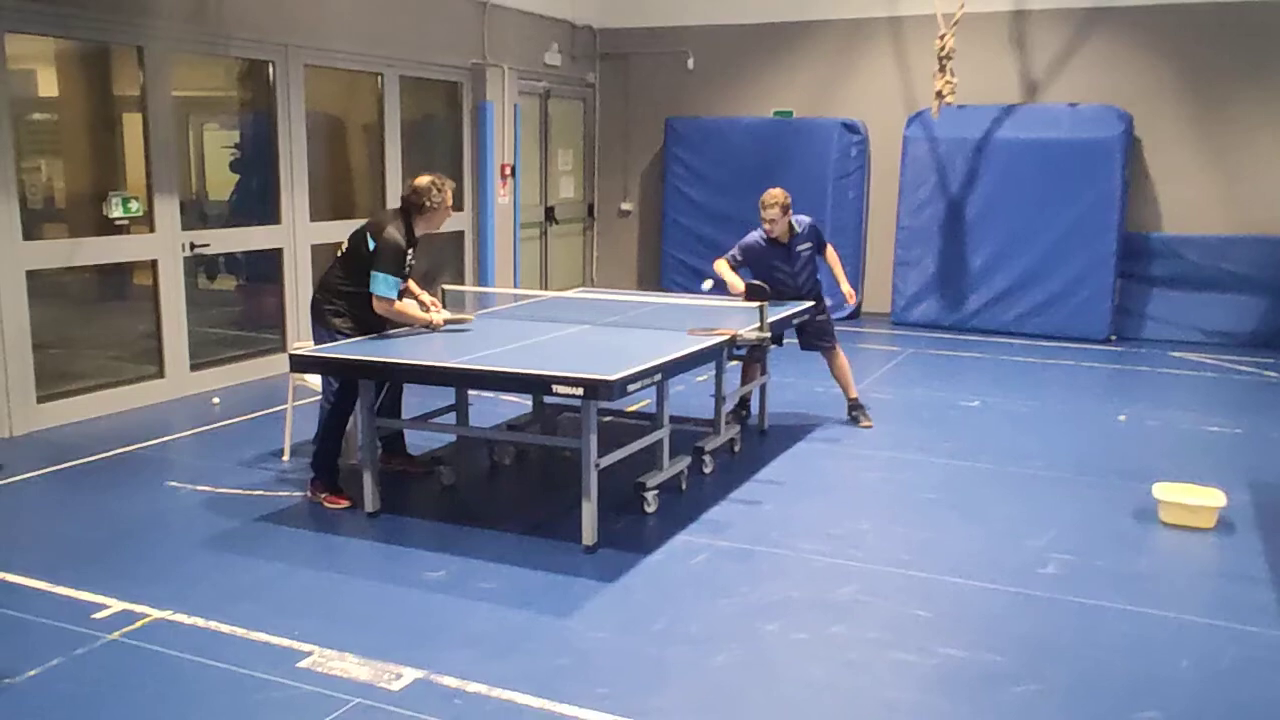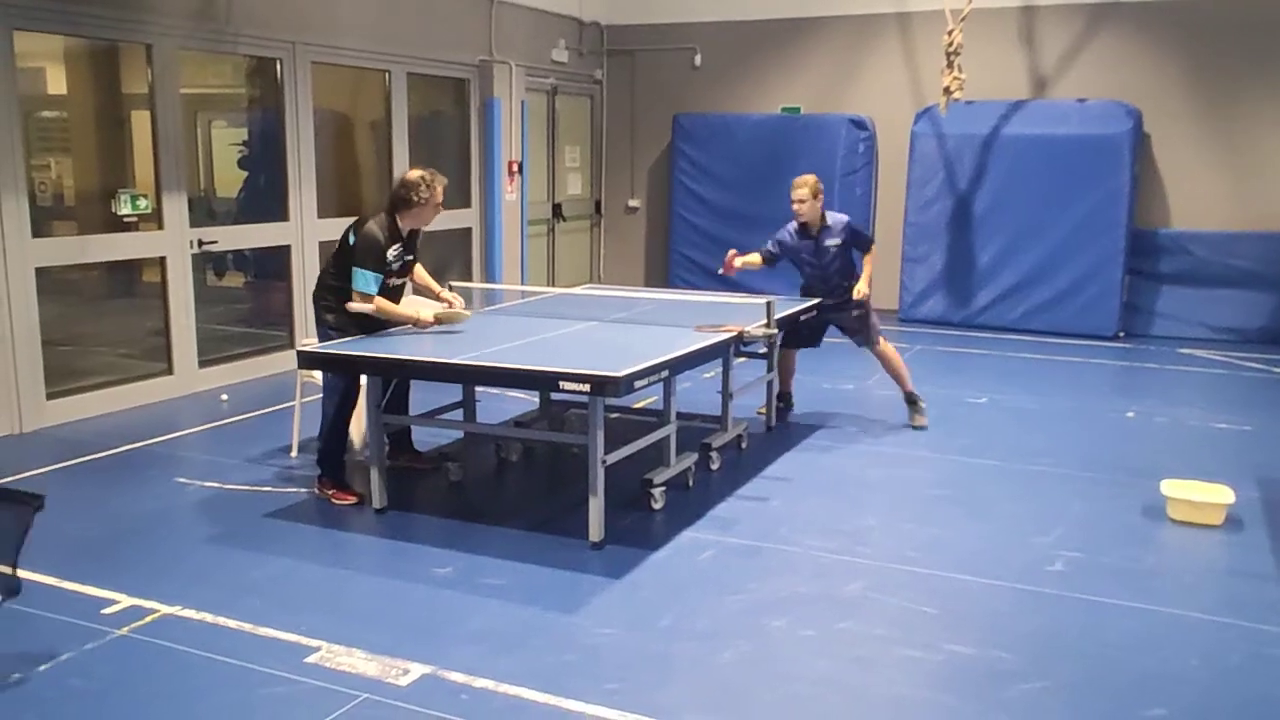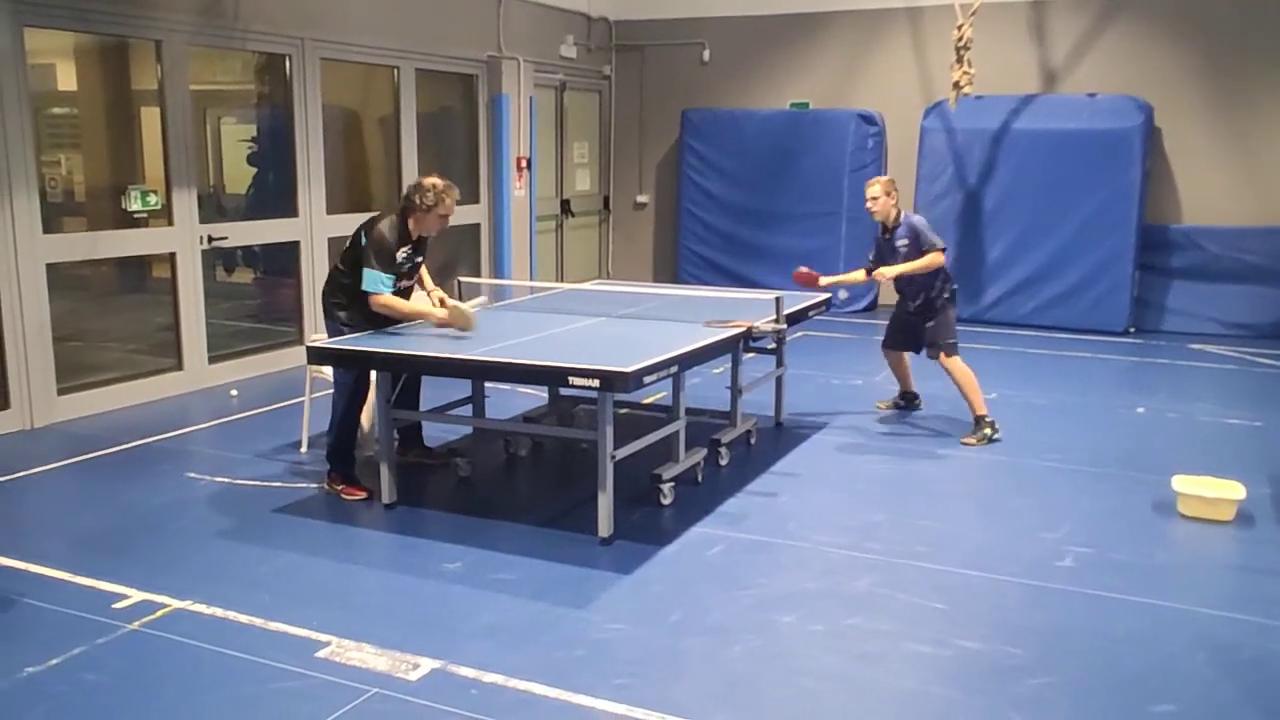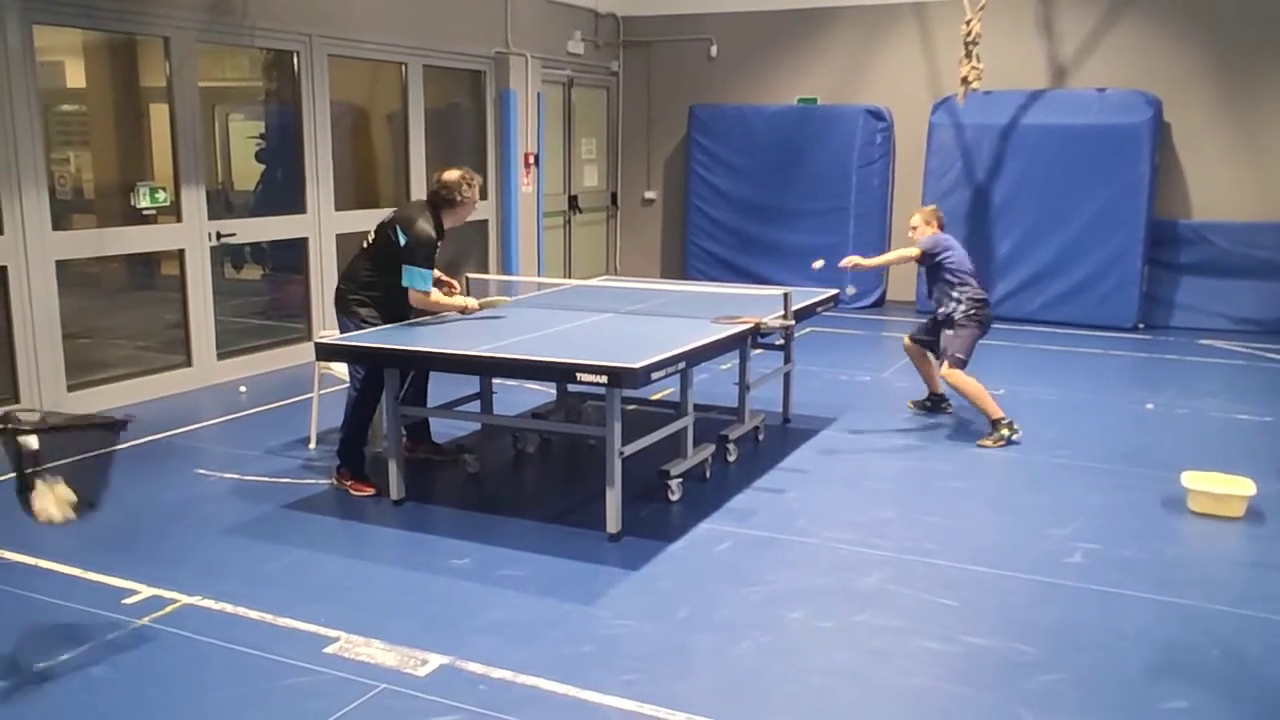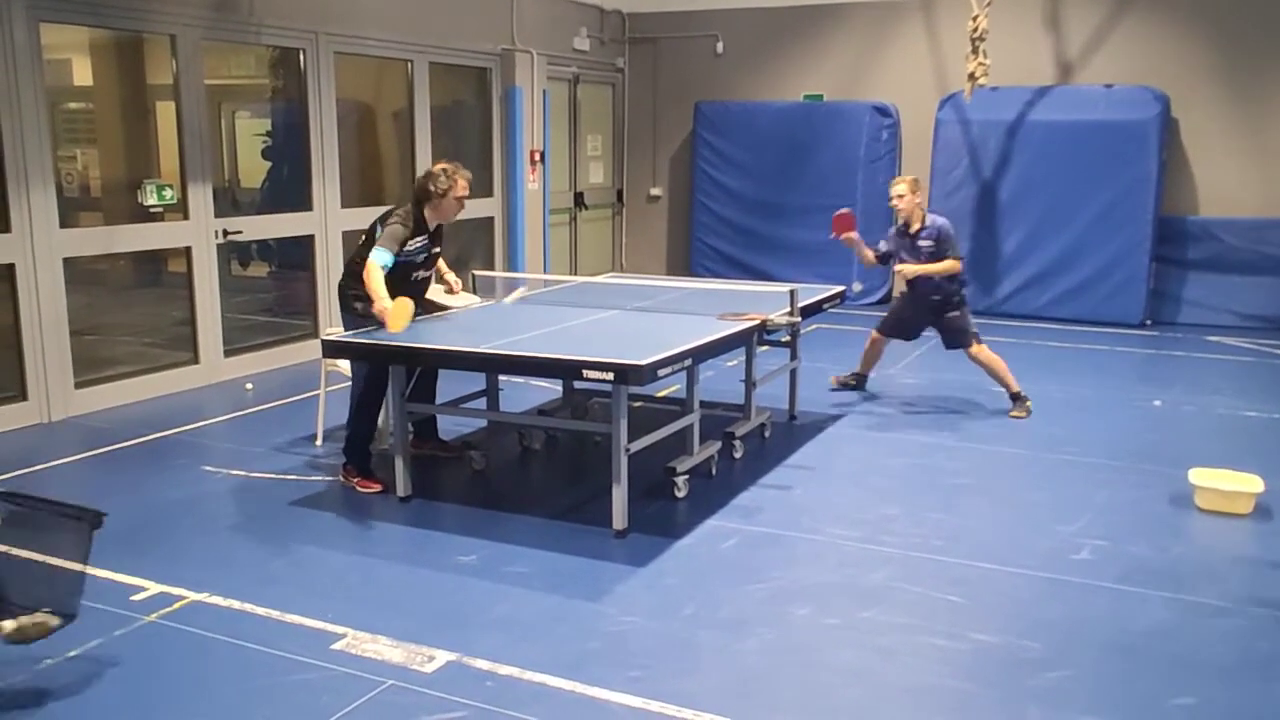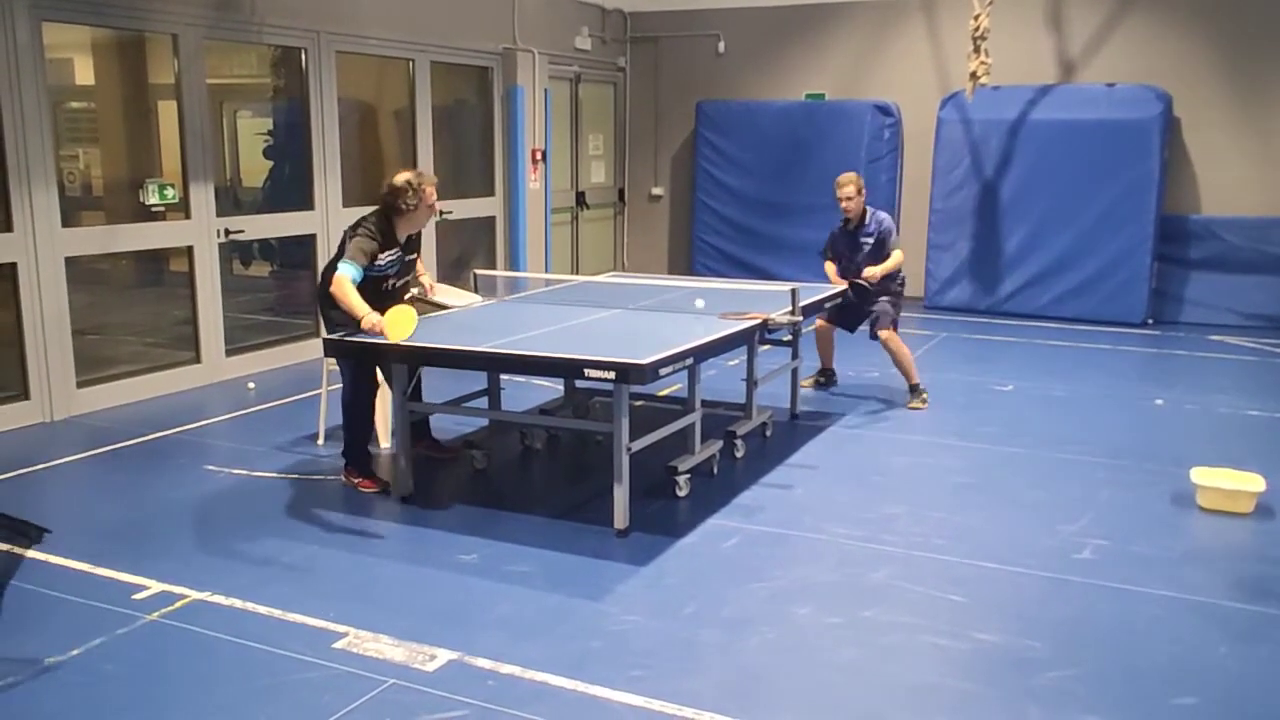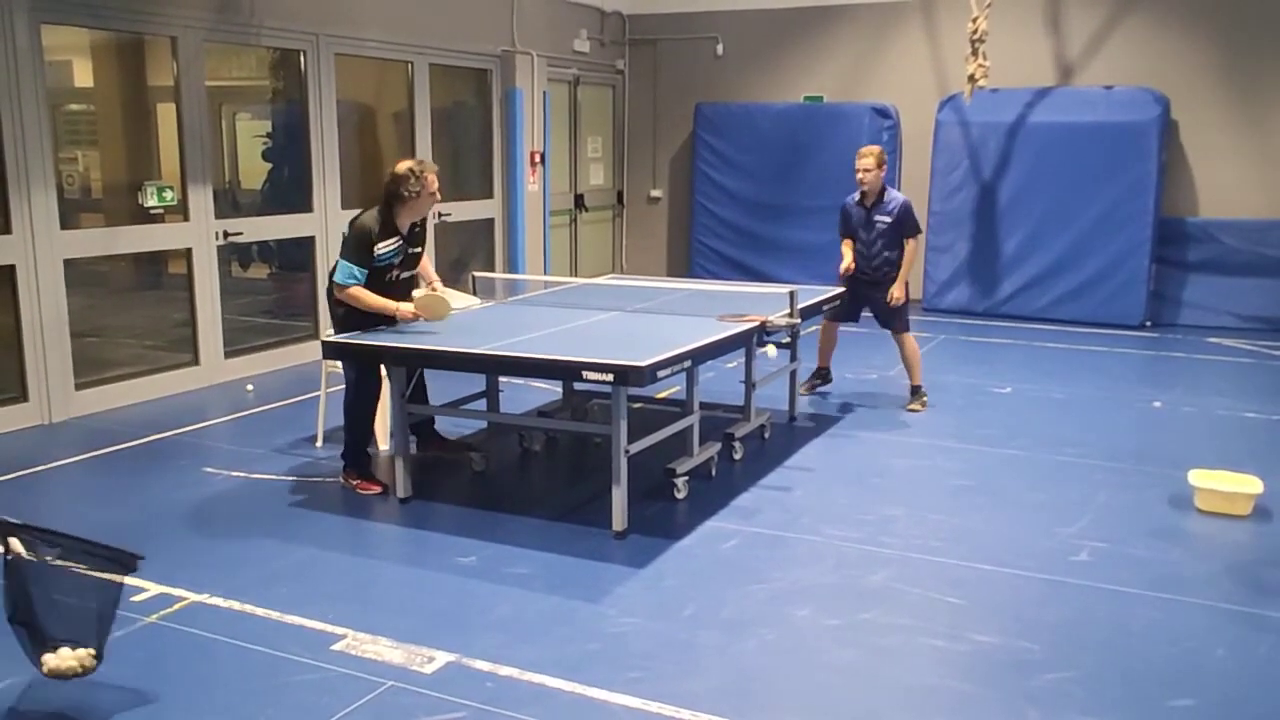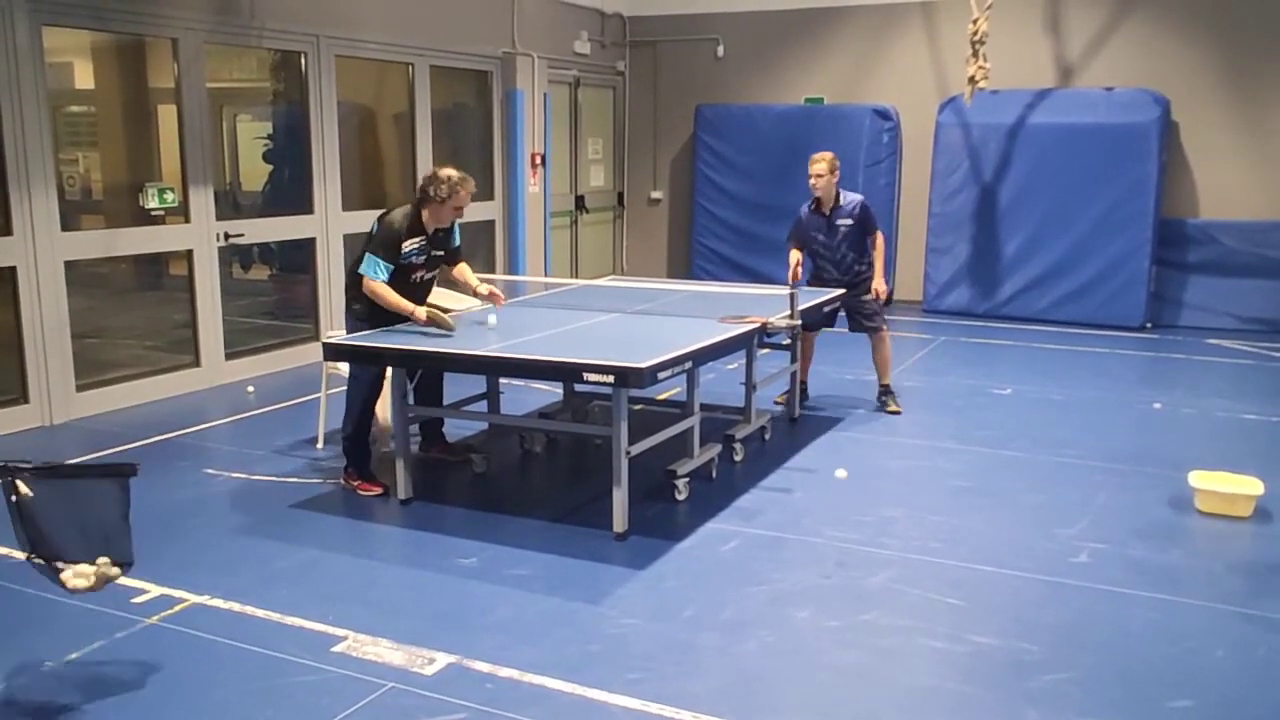
dt=0.5s
person 1, frame 1
left shoulder: (403, 226)
right shoulder: (392, 238)
right elbow: (384, 304)
left wrist: (418, 294)
right wrist: (427, 320)
left hip: (365, 317)
right hip: (338, 317)
left knee: (389, 379)
right knee: (342, 394)
left ankle: (393, 451)
right ankle: (323, 481)
person 1, frame 2
left shoulder: (410, 228)
right shoulder: (373, 235)
left elbow: (409, 267)
right elbow: (359, 299)
left wrist: (439, 292)
right wrist: (412, 318)
left hip: (376, 315)
right hip: (340, 315)
left knee: (396, 376)
right knee: (343, 392)
left ankle: (400, 448)
right ankle: (330, 477)
person 1, frame 3
left shoulder: (422, 231)
right shoulder: (383, 235)
right elbow: (379, 301)
left wrist: (431, 290)
right wrist: (427, 314)
left hip: (388, 310)
right hip: (349, 310)
left knee: (407, 371)
right knee: (353, 386)
left ankle: (410, 443)
right ankle: (339, 472)
person 1, frame 4
left shoulder: (426, 215)
right shoulder: (423, 233)
right elbow: (418, 297)
left wrist: (437, 277)
right wrist: (458, 304)
left hip: (390, 303)
right hip: (362, 305)
left knee: (414, 367)
right knee: (369, 383)
left ankle: (418, 440)
right ankle: (348, 468)
person 1, frame 5
left shoulder: (434, 222)
right shoulder: (400, 225)
right elbow: (372, 268)
left wrist: (445, 273)
right wrist: (382, 301)
right hip: (367, 303)
left knee: (425, 365)
right knee: (372, 379)
left ankle: (425, 436)
right ankle: (354, 465)
person 1, frame 6
left shoulder: (411, 228)
right shoulder: (368, 236)
right elbow: (339, 284)
left wrist: (421, 274)
right wrist: (366, 316)
left hip: (386, 309)
right hip: (347, 312)
right knee: (362, 383)
left ankle: (420, 436)
right ankle: (356, 466)
person 1, frame 7
left shoulder: (418, 222)
right shoulder: (367, 228)
right elbow: (343, 288)
left wrist: (433, 280)
right wrist: (393, 308)
left hip: (397, 310)
right hip: (357, 314)
left knee: (413, 371)
right knee: (365, 384)
left ankle: (426, 436)
right ankle: (355, 467)
person 1, frame 8
left shoulder: (447, 227)
right shoulder: (395, 226)
left elbow: (455, 262)
right elbow: (371, 284)
left wrist: (478, 287)
right wrist: (413, 311)
left hip: (411, 308)
right hip: (369, 309)
left knee: (429, 368)
right knee: (367, 382)
left ankle: (432, 439)
right ankle: (355, 468)
person 2, frame 1
left shoulder: (807, 226)
right shoulder: (754, 243)
left elbow: (826, 249)
right elbow: (721, 263)
left wrist: (843, 282)
right wrist: (730, 277)
left hip: (809, 300)
left knee: (832, 350)
right knee: (754, 351)
left ankle: (854, 405)
right ankle: (743, 405)
person 2, frame 2
left shoulder: (843, 225)
right shoulder: (788, 235)
left elbow: (869, 249)
right elbow: (764, 258)
left wrist: (864, 282)
right wrist: (740, 262)
left hip: (848, 299)
right hip: (814, 300)
left knee: (878, 344)
right knee: (788, 347)
left ankle: (913, 400)
right ankle: (784, 399)
person 2, frame 3
left shoulder: (914, 225)
right shoulder: (882, 238)
left elbow: (938, 258)
right elbow: (868, 273)
left wrist: (897, 270)
right wrist: (831, 280)
left hip: (936, 301)
right hip: (909, 303)
left knee: (947, 358)
right knee: (891, 349)
left ankle: (984, 422)
right ankle: (909, 397)
person 2, frame 4
left shoulder: (940, 241)
right shoulder: (934, 251)
left elbow: (910, 253)
left wrist: (867, 262)
left hip: (966, 316)
right hip: (948, 315)
left knee: (950, 372)
right knee: (912, 343)
left ankle: (1003, 425)
right ankle: (937, 398)
person 2, frame 5
left shoulder: (940, 226)
right shoulder: (897, 233)
left elbow: (956, 265)
right elbow: (873, 260)
left wrist: (918, 269)
right wrist: (856, 243)
left hip: (948, 301)
right hip: (915, 299)
left knee: (976, 350)
right knee: (877, 337)
left ankle: (1018, 397)
right ankle: (860, 378)
person 2, frame 6
left shoulder: (881, 222)
right shoulder: (838, 230)
left elbow: (898, 256)
right elbow: (830, 261)
left wrist: (880, 270)
right wrist: (836, 279)
left hip: (883, 290)
left knee: (886, 335)
right knee: (822, 326)
left ankle: (917, 389)
right ankle: (827, 374)
person 2, frame 7
left shoulder: (899, 204)
right shoulder: (850, 205)
left elbow: (912, 243)
left wrist: (900, 283)
right wrist: (848, 258)
left hip: (887, 281)
right hip: (856, 277)
left knee: (902, 334)
right knee: (829, 322)
left ankle: (917, 391)
right ankle: (822, 373)
person 2, frame 8
left shoulder: (857, 205)
right shoulder: (806, 213)
left elbow: (876, 238)
right elbow: (796, 246)
left wrist: (878, 276)
right wrist: (794, 263)
left hip: (859, 283)
right hip: (823, 283)
left knee: (879, 332)
right knee: (805, 332)
left ankle: (884, 391)
right ankle: (801, 388)
